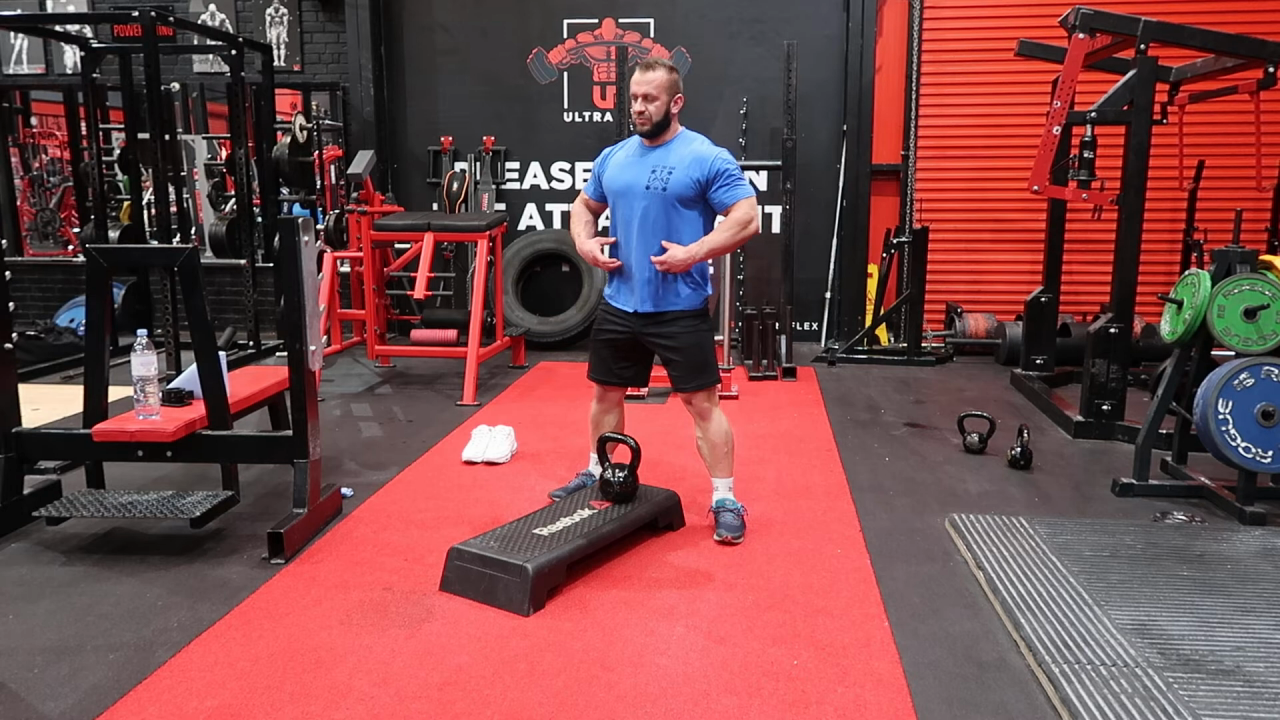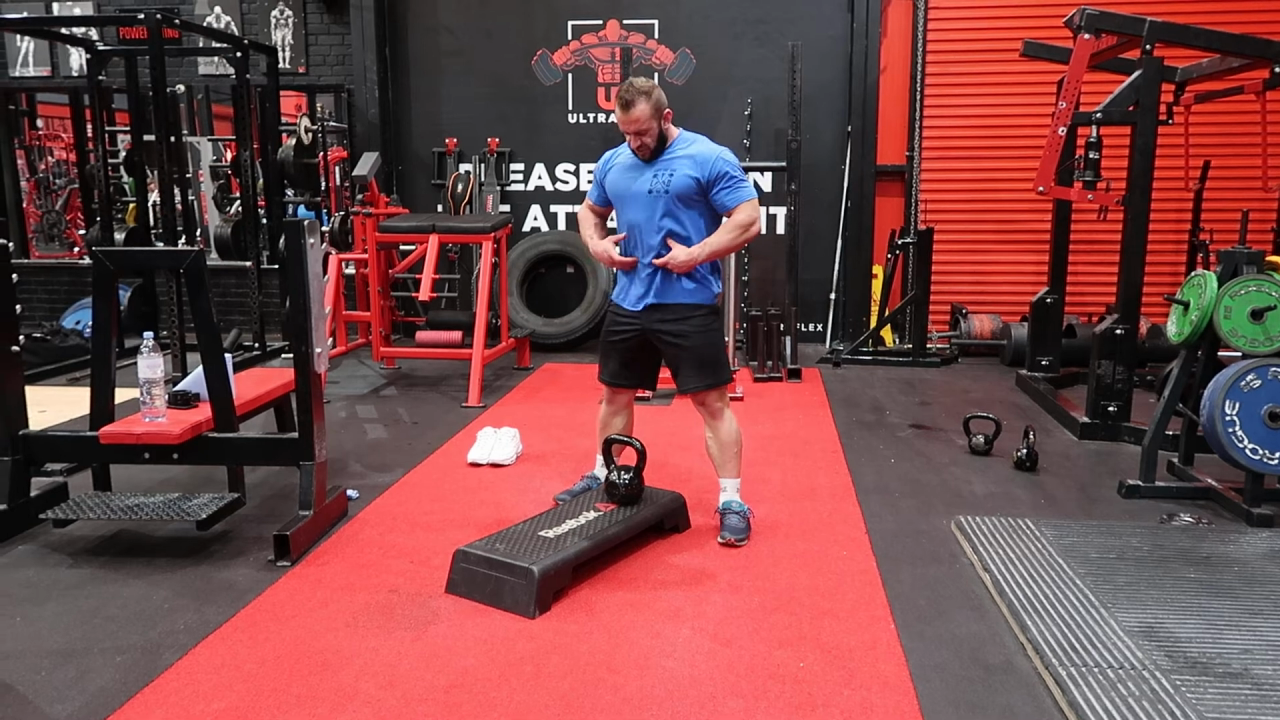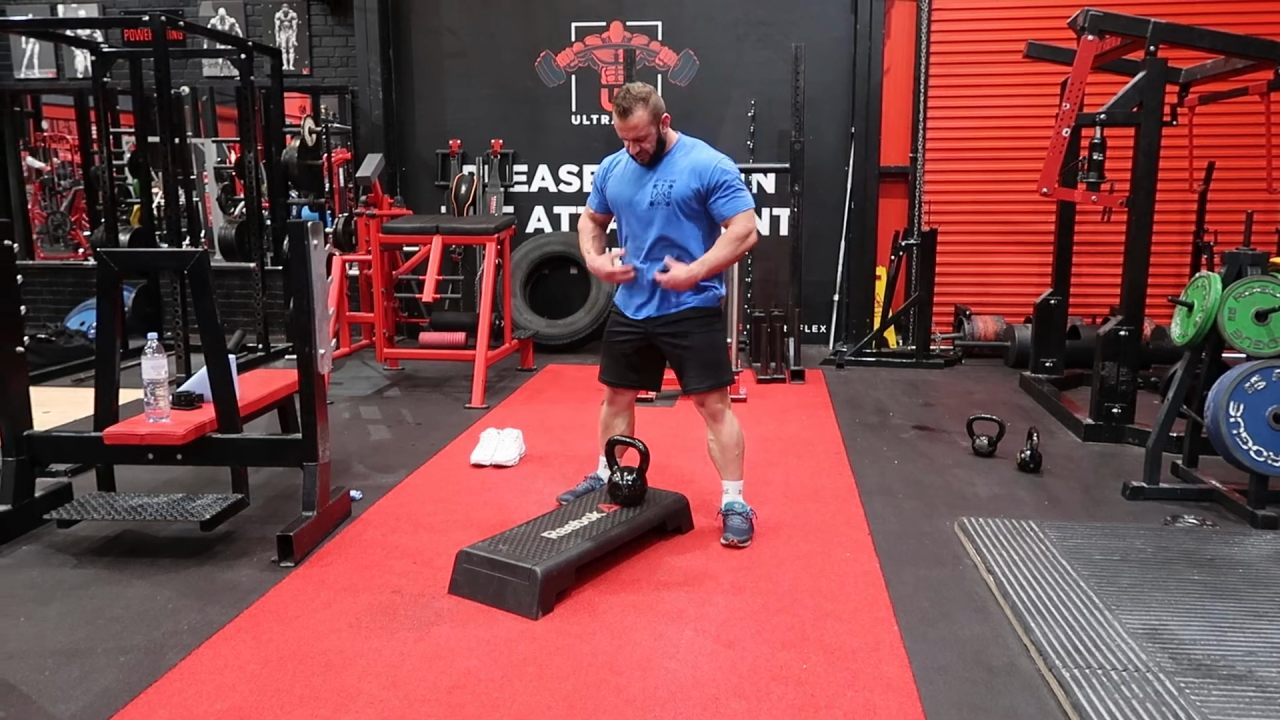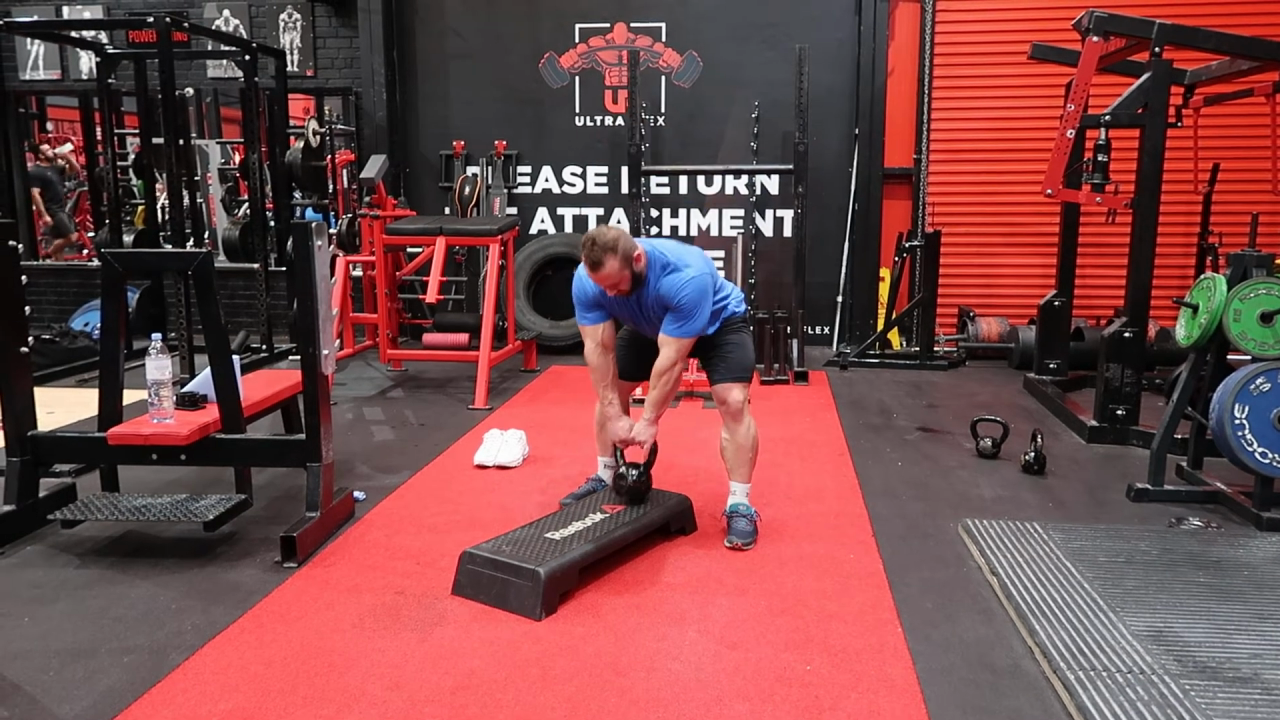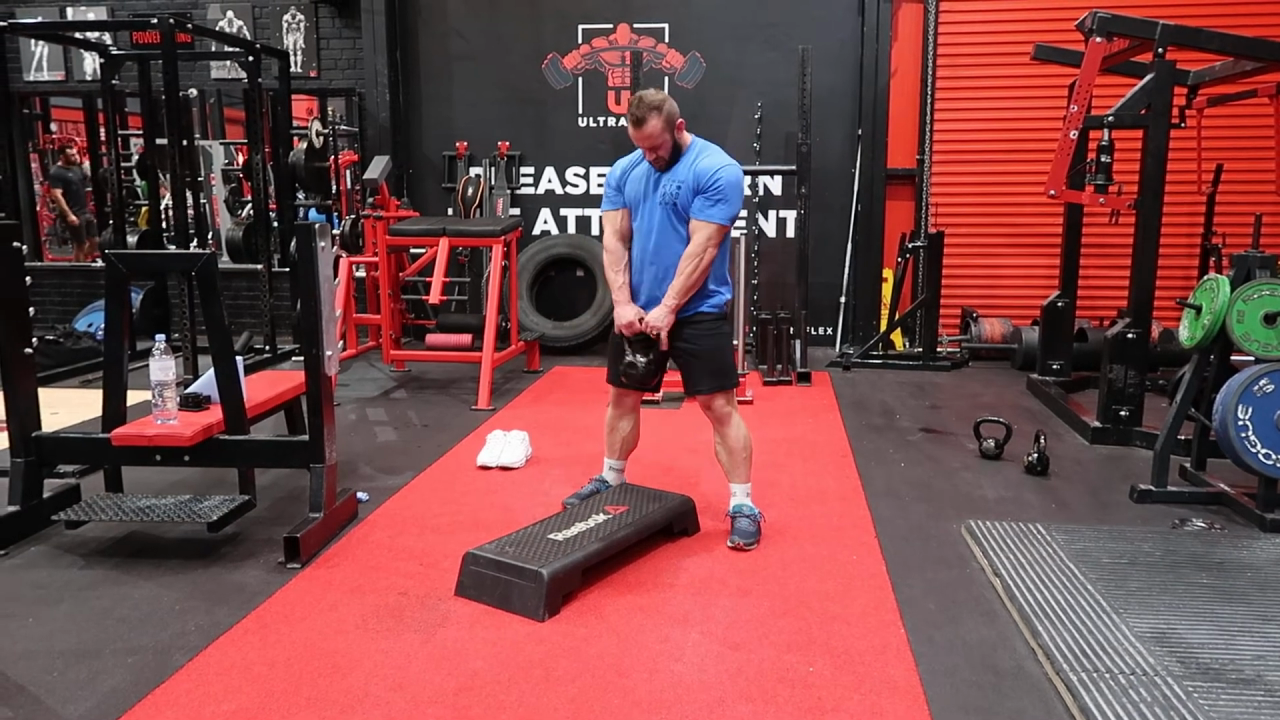
dt=0.7s
person 1, frame 1
left shoulder: (707, 158)
right shoulder: (612, 157)
left elbow: (747, 218)
right elbow: (584, 206)
left wrist: (694, 252)
right wrist: (584, 241)
left hip: (681, 308)
right hip: (619, 304)
left knee: (701, 402)
right knee: (606, 393)
left ankle: (725, 500)
right ankle: (596, 474)
person 1, frame 2
left shoulder: (710, 159)
right shoulder: (612, 163)
left elbow: (748, 220)
right elbow: (590, 211)
left wrist: (695, 255)
right wrist: (597, 245)
left hip: (689, 305)
right hip: (628, 303)
left knee: (712, 401)
right knee: (615, 394)
left ankle: (731, 502)
right ankle: (603, 477)
person 1, frame 3
left shoulder: (709, 166)
right shoulder: (611, 169)
left elbow: (745, 231)
right elbow: (590, 220)
left wrist: (694, 272)
right wrist: (594, 259)
left hip: (693, 309)
right hip: (630, 308)
left knee: (713, 404)
right knee: (617, 396)
left ankle: (735, 502)
right ankle: (605, 477)
person 1, frame 4
left shoulder: (686, 276)
right shoulder: (587, 280)
left elbow: (673, 360)
right elbow: (599, 351)
left wrist: (648, 423)
right wrist: (617, 416)
left hip: (717, 322)
left knee: (733, 401)
right knee: (608, 390)
left ankle: (740, 506)
right ankle: (605, 479)
person 1, frame 5
left shoulder: (718, 170)
right shoulder: (623, 172)
left elbow: (702, 248)
right elbow: (615, 240)
left wrist: (668, 309)
right wrist: (623, 302)
left hip: (698, 312)
right hip: (637, 309)
left knee: (718, 405)
right knee: (622, 397)
left ankle: (743, 505)
right ankle: (611, 481)
